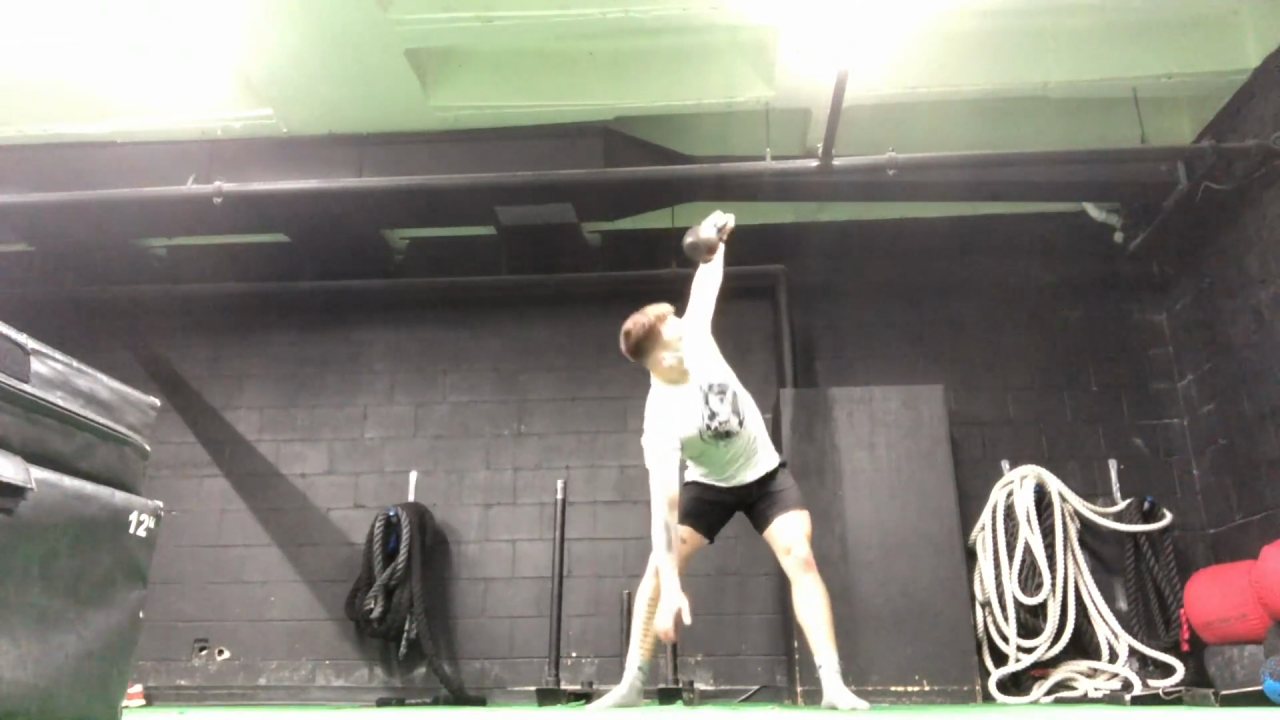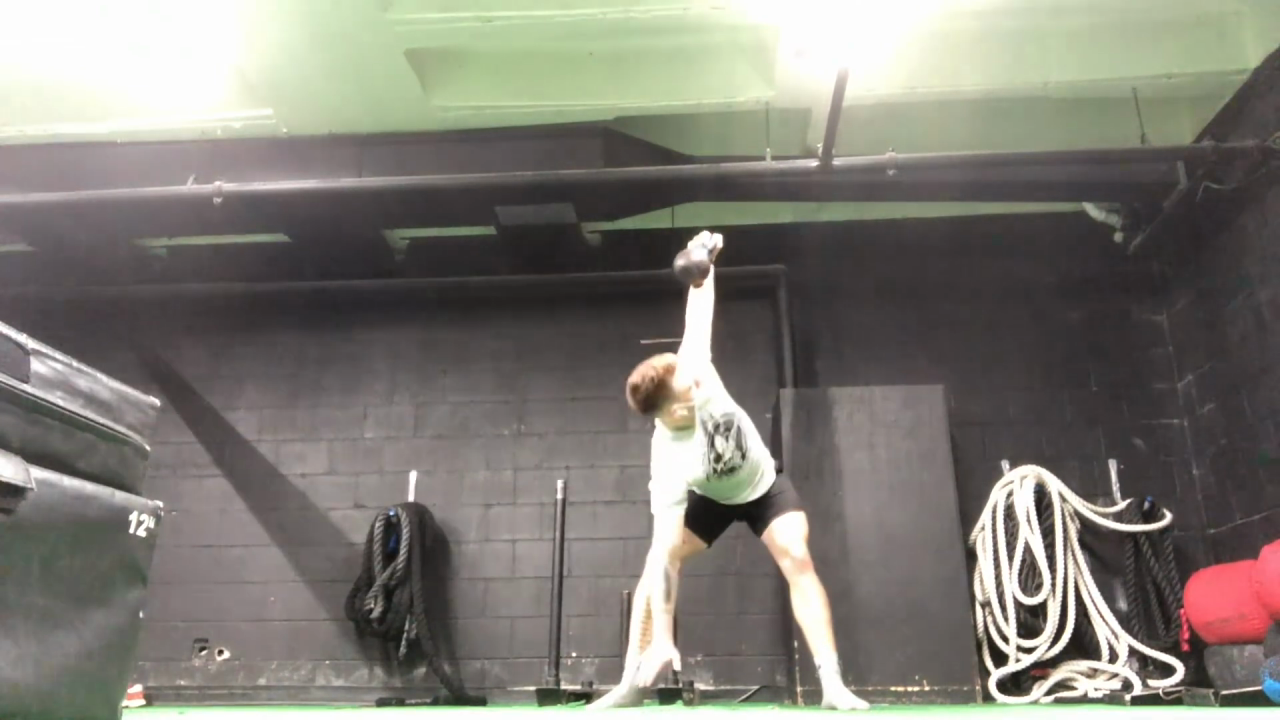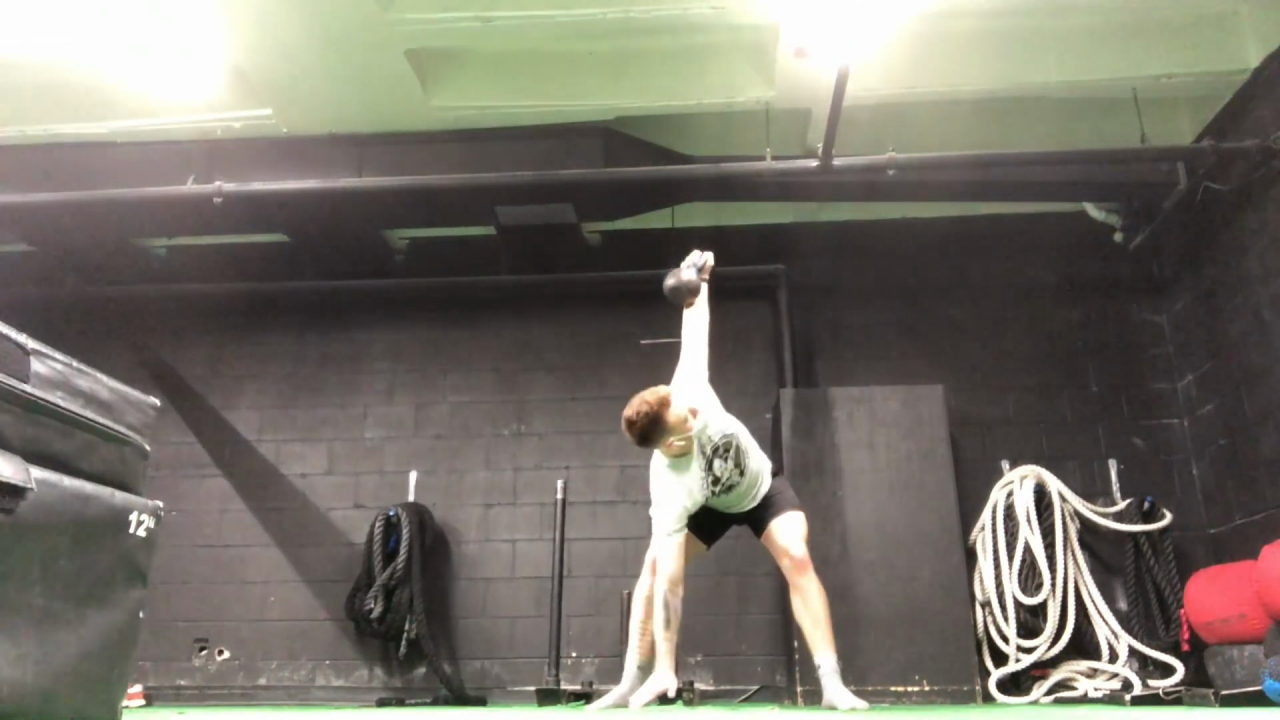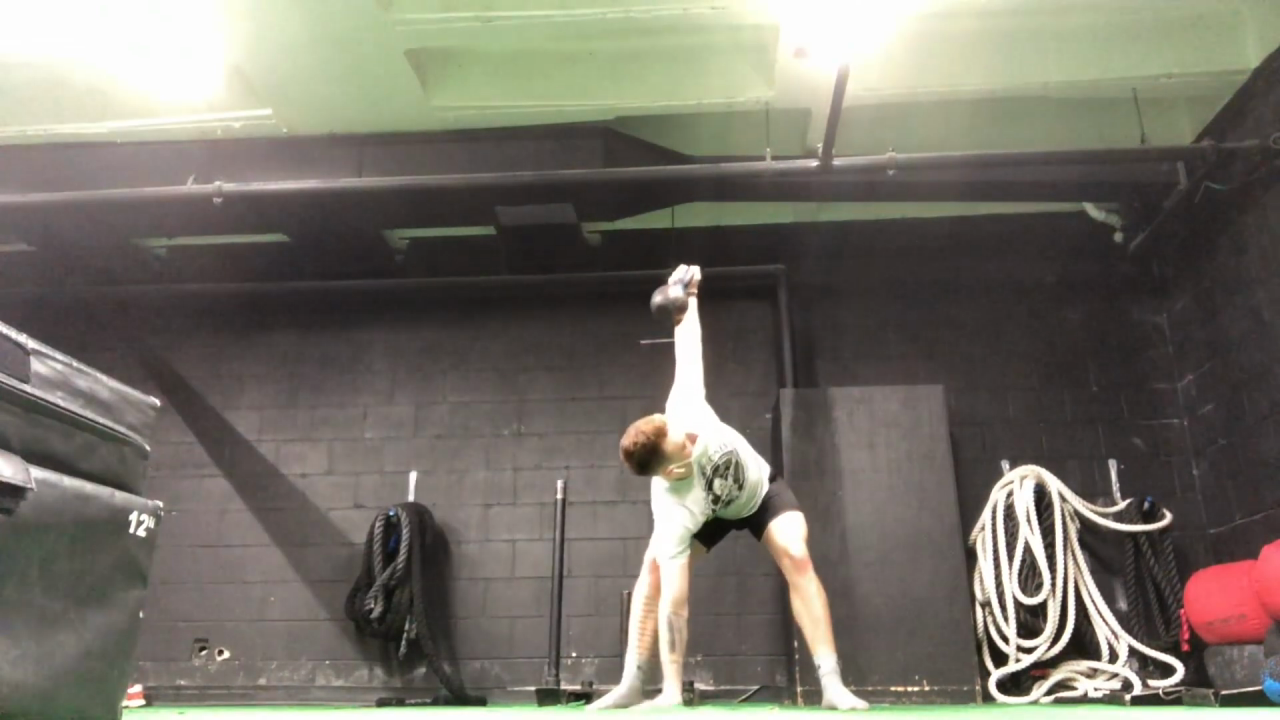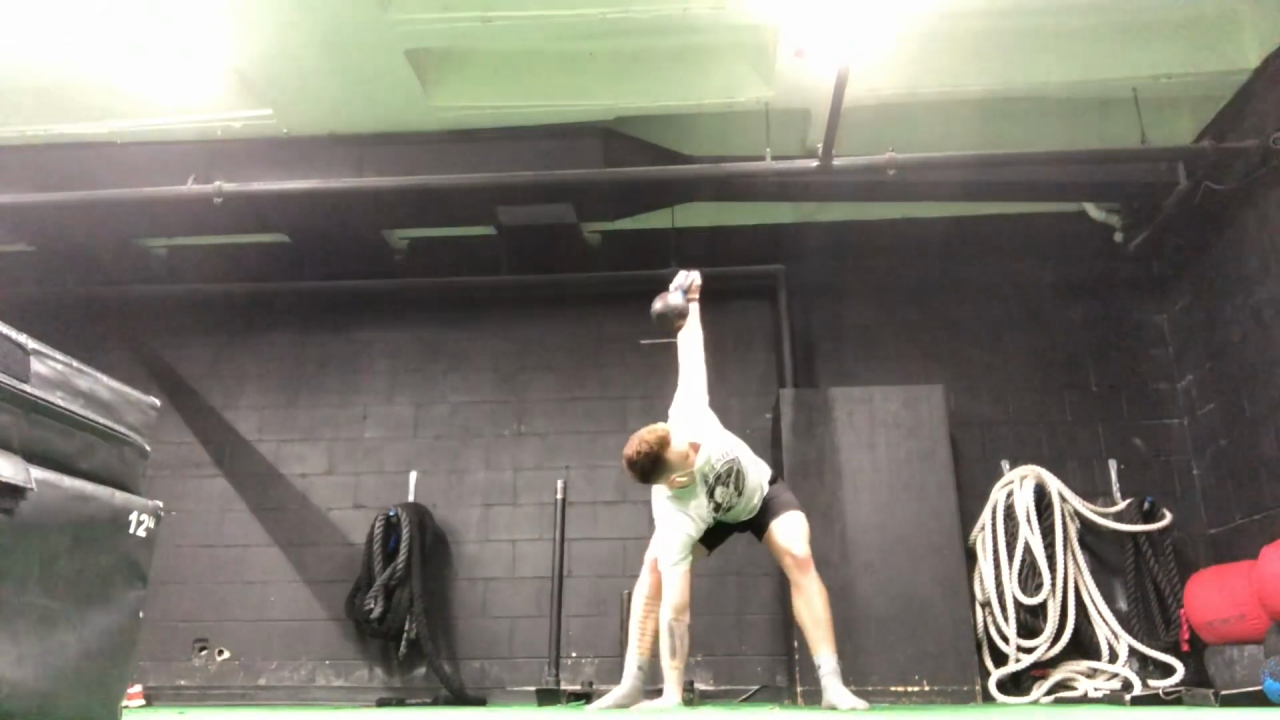
dt=0.4s
person 1, frame 1
left shoulder: (695, 343)
right shoulder: (661, 419)
left elbow: (706, 286)
right elbow: (663, 504)
right wrist: (671, 588)
left hip: (766, 473)
right hip: (710, 485)
left knee: (800, 558)
right knee: (660, 565)
left ankle: (833, 685)
right ankle: (632, 684)
person 1, frame 2
left shoulder: (693, 373)
right shoulder: (671, 464)
left elbow: (699, 311)
right elbow: (667, 554)
left wrist: (705, 263)
right wrist: (661, 639)
left hip: (765, 483)
right hip: (711, 498)
left knee: (797, 558)
right knee: (657, 562)
left ankle: (833, 684)
right ankle: (632, 683)
person 1, frame 3
left shoulder: (688, 391)
right shoulder: (670, 491)
left elbow: (694, 333)
right elbow: (670, 582)
left wrist: (700, 281)
right wrist: (664, 668)
left hip: (763, 485)
right hip: (711, 505)
left knee: (797, 557)
right knee: (654, 565)
left ankle: (832, 684)
right ankle: (632, 681)
person 1, frame 4
left shoulder: (685, 412)
right shoulder: (673, 512)
left elbow: (687, 351)
right elbow: (675, 602)
left wrist: (689, 296)
right wrist: (672, 688)
left hip: (761, 487)
right hip: (713, 512)
left knee: (796, 558)
right knee: (654, 567)
left ankle: (832, 684)
right ankle: (632, 683)
person 1, frame 5
left shoulder: (688, 420)
right shoulder: (676, 518)
left elbow: (691, 357)
right elbow: (675, 608)
left wrist: (690, 300)
right wrist: (672, 692)
left hip: (762, 489)
right hip: (717, 515)
left knee: (799, 557)
right knee: (655, 567)
left ankle: (832, 683)
right ankle: (633, 683)
